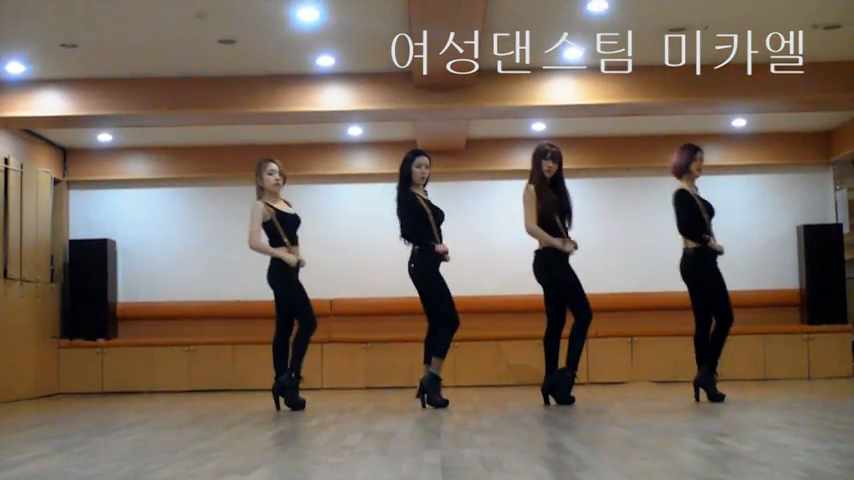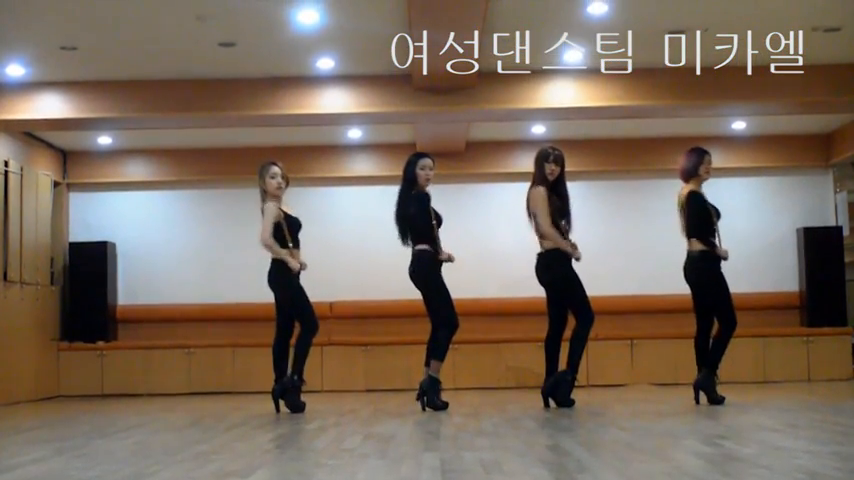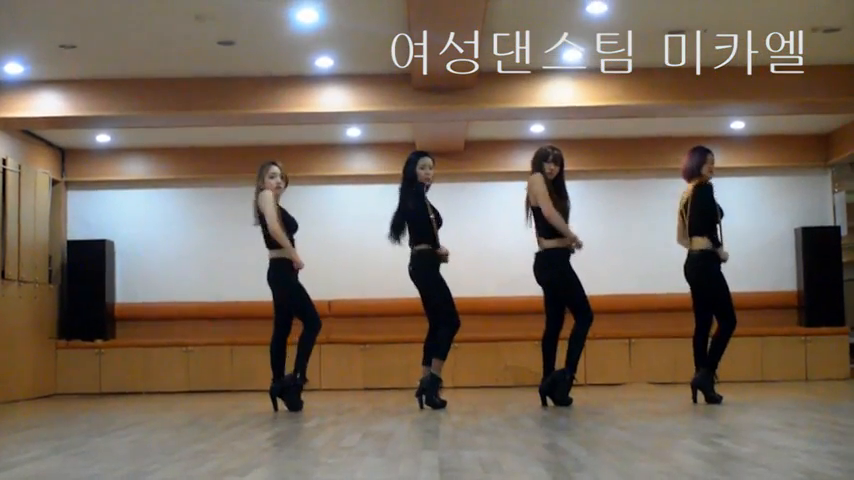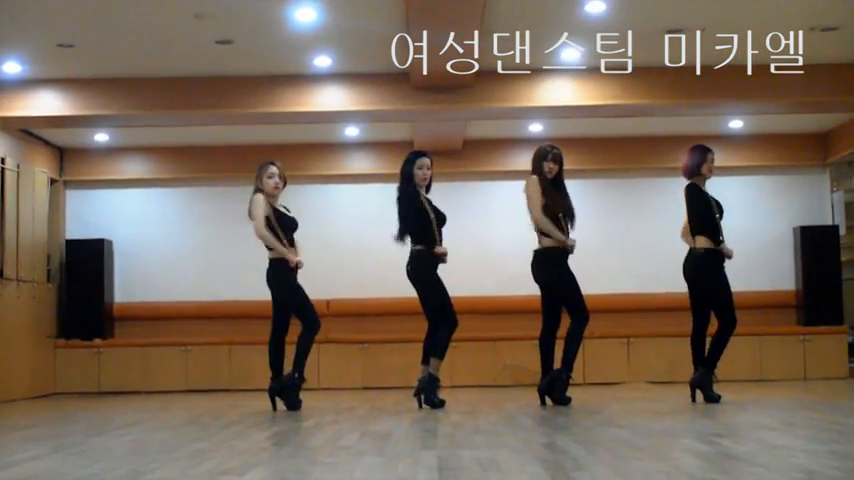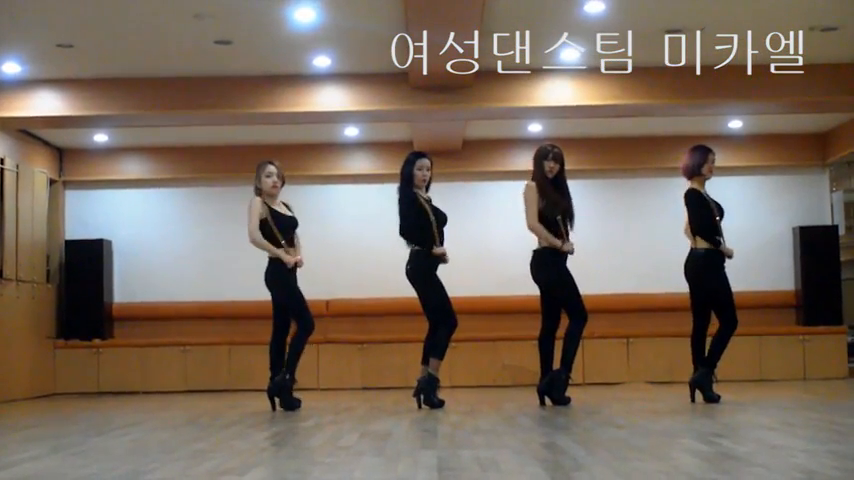
dt=0.2s
person 1, frame 1
left shoulder: (554, 190)
right shoulder: (533, 189)
right elbow: (531, 226)
left wrist: (567, 241)
right wrist: (561, 245)
left hip: (553, 261)
right hip: (551, 261)
left knee: (555, 322)
right knee: (583, 314)
left ankle: (552, 382)
right ankle: (567, 373)
person 1, frame 2
left shoulder: (554, 192)
right shoulder: (539, 191)
right elbow: (545, 229)
left wrist: (568, 245)
right wrist: (571, 250)
left hip: (554, 263)
right hip: (555, 263)
left knee: (557, 324)
right knee: (585, 317)
left ankle: (552, 384)
right ankle: (568, 375)
person 1, frame 3
left shoulder: (552, 188)
right shoulder: (536, 180)
left elbow: (548, 229)
right elbow: (549, 213)
left wrist: (568, 238)
right wrist: (573, 237)
left hip: (549, 261)
right hip: (553, 261)
left knee: (553, 324)
right knee: (584, 315)
left ankle: (550, 382)
right ankle: (566, 374)
person 1, frame 4
left shoulder: (555, 190)
right shoulder: (534, 182)
left elbow: (554, 223)
right elbow: (537, 217)
left wrist: (565, 240)
right wrist: (565, 239)
left hip: (550, 260)
right hip: (550, 260)
left knee: (551, 323)
right knee: (580, 315)
left ankle: (548, 381)
right ankle: (562, 373)
person 1, frame 5
left shoulder: (556, 190)
right shoulder: (533, 186)
left elbow: (558, 224)
right elbow: (533, 223)
left wrist: (564, 243)
right wrist: (560, 244)
left hip: (551, 261)
right hip: (548, 261)
left knee: (550, 323)
right knee: (578, 316)
left ankle: (547, 382)
right ankle: (561, 374)
person 2, frame 1
left shoulder: (693, 192)
right shoulder: (682, 194)
right elbow: (685, 228)
left wrist: (709, 242)
right wrist: (711, 243)
left hip: (699, 261)
right hip: (698, 261)
left knee: (703, 322)
right knee: (724, 317)
left ankle: (705, 375)
right ankle: (706, 373)
person 2, frame 2
left shoulder: (689, 193)
right shoulder: (694, 195)
right elbow: (696, 231)
left wrist: (713, 249)
right wrist: (717, 249)
left hip: (698, 263)
right hip: (704, 263)
left knee: (704, 325)
right knee: (728, 321)
left ankle: (704, 378)
right ankle: (706, 375)
person 2, frame 3
left shoulder: (687, 194)
right shoulder: (703, 188)
left elbow: (682, 236)
right elbow: (706, 225)
right wrist: (719, 249)
left hip: (695, 262)
right hip: (705, 262)
left knee: (703, 324)
right knee: (727, 320)
left ankle: (702, 377)
right ankle: (705, 374)
person 2, frame 4
left shoulder: (696, 191)
right shoulder: (694, 188)
right elbow: (706, 223)
right wrist: (723, 246)
left hip: (695, 261)
right hip: (706, 261)
left knee: (700, 323)
right knee: (727, 320)
left ankle: (701, 376)
right ankle: (704, 373)
person 2, frame 5
left shoulder: (699, 193)
right shoulder: (693, 193)
right elbow: (702, 228)
right wrist: (723, 248)
left hip: (697, 262)
right hip: (706, 262)
left knee: (700, 323)
right knee: (728, 321)
left ankle: (700, 377)
right ankle: (704, 373)
person 3, frame 1
left shoulder: (424, 197)
right shoulder: (407, 197)
left elbow: (431, 229)
right elbow: (408, 232)
left wrist: (440, 248)
right wrist: (433, 247)
left hip: (428, 264)
right hip: (423, 263)
left knee: (436, 323)
right knee: (449, 320)
left ankle: (428, 381)
right ankle: (432, 379)
person 3, frame 2
left shoulder: (420, 198)
right shoulder: (418, 197)
left elbow: (427, 232)
right elbow: (422, 230)
left wrist: (439, 253)
right wrist: (439, 253)
left hip: (427, 265)
right hip: (425, 265)
left knee: (440, 324)
right knee: (449, 322)
left ankle: (428, 384)
right ankle: (431, 383)
person 3, frame 3
left shoulder: (417, 195)
right shoulder: (416, 192)
left elbow: (426, 228)
right elbow: (421, 221)
left wrist: (437, 249)
right wrist: (437, 248)
left hip: (425, 263)
right hip: (425, 263)
left knee: (437, 323)
right knee: (450, 321)
left ankle: (426, 382)
right ankle: (432, 380)
person 3, frame 4
left shoulder: (425, 199)
right shoulder: (410, 195)
left elbow: (433, 228)
right elbow: (411, 226)
left wrist: (439, 249)
right wrist: (433, 248)
left hip: (426, 265)
right hip: (422, 264)
left knee: (437, 323)
right knee: (448, 321)
left ankle: (425, 382)
right ankle: (430, 380)
person 3, frame 5
left shoulder: (426, 200)
right shoulder: (409, 197)
left elbow: (436, 227)
right elbow: (406, 230)
left wrist: (440, 251)
right wrist: (431, 249)
left hip: (426, 266)
right hip: (421, 265)
left knee: (437, 323)
right knee: (447, 321)
left ankle: (424, 382)
right ankle: (430, 380)
person 4, frame 1
left shoulder: (285, 204)
right shoulder: (261, 205)
right elbow: (254, 242)
left wrist: (297, 256)
right wrist: (283, 255)
left hip: (289, 270)
right hip: (281, 270)
left knee: (284, 329)
right knee: (308, 323)
left ankle: (283, 382)
right ankle: (290, 378)
person 4, frame 2
left shoulder: (282, 207)
right shoulder: (271, 206)
right elbow: (266, 240)
left wrist: (298, 260)
right wrist: (289, 260)
left hip: (288, 273)
right hip: (282, 273)
left knee: (284, 331)
right knee: (309, 325)
left ankle: (282, 385)
right ankle: (293, 380)
person 4, frame 3
left shoulder: (277, 207)
right shoulder: (265, 197)
right elbow: (273, 227)
left wrist: (294, 256)
right wrist: (294, 255)
left hip: (285, 271)
right hip: (281, 271)
left knee: (282, 330)
right knee: (312, 322)
left ankle: (279, 384)
right ankle: (296, 378)
person 4, frame 4
left shoulder: (283, 209)
right shoulder: (259, 199)
right elbow: (260, 230)
left wrist: (296, 256)
right wrist: (288, 255)
left hip: (286, 271)
right hip: (280, 271)
left knee: (279, 330)
right knee: (311, 322)
left ankle: (278, 383)
right ankle: (294, 377)
person 4, frame 5
left shoulder: (286, 206)
right shoulder: (258, 203)
left elbow: (294, 236)
right elbow: (254, 236)
left wrist: (298, 255)
right wrist: (282, 255)
left hip: (288, 272)
right hip: (278, 272)
left knee: (281, 330)
right knee: (306, 324)
left ankle: (277, 384)
right ankle: (285, 379)
